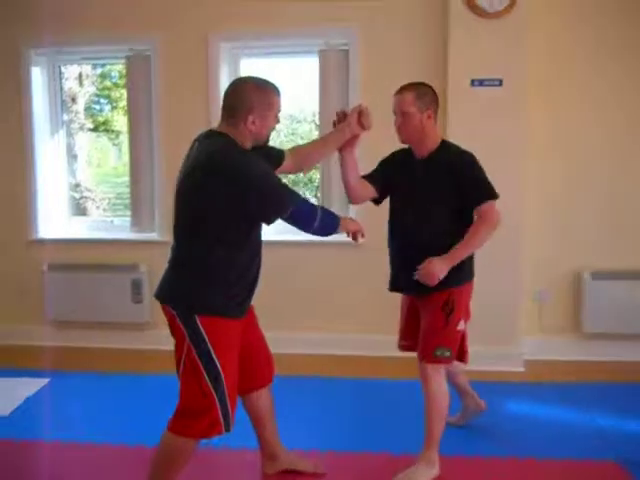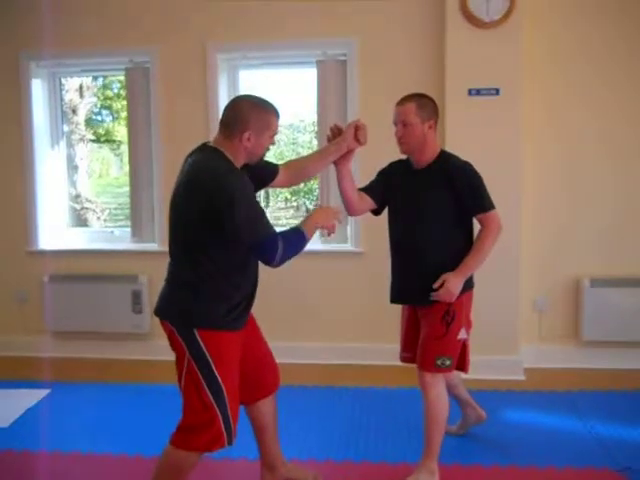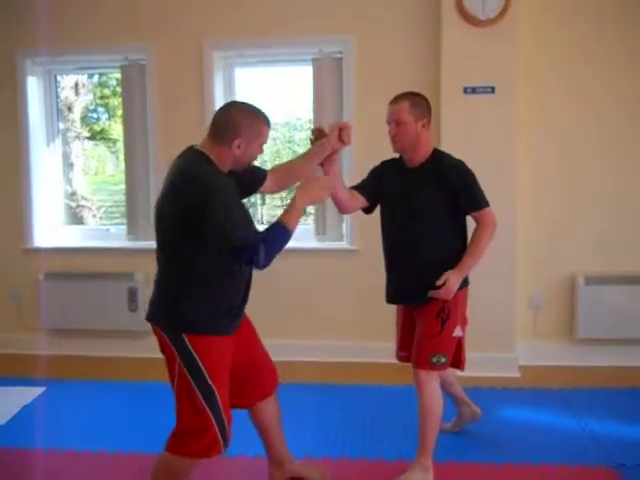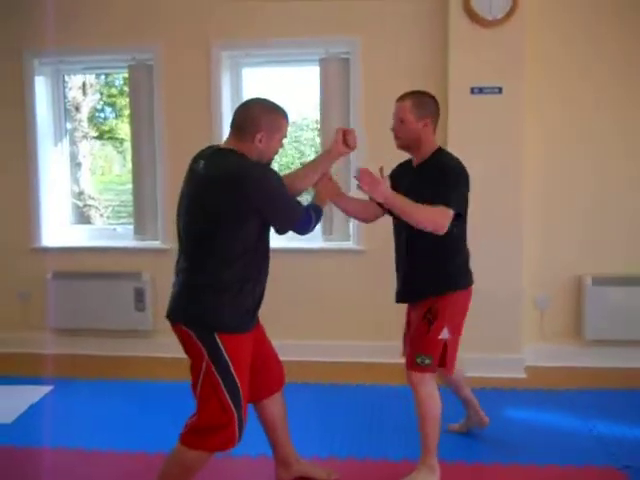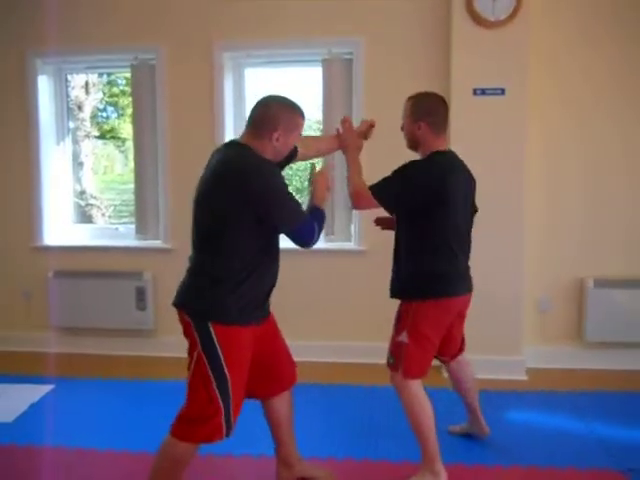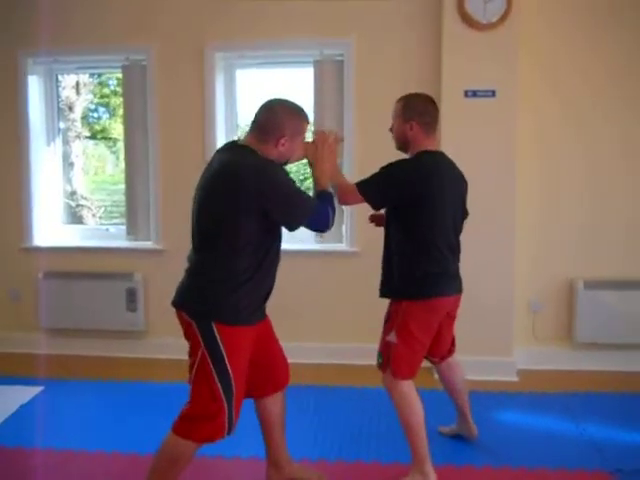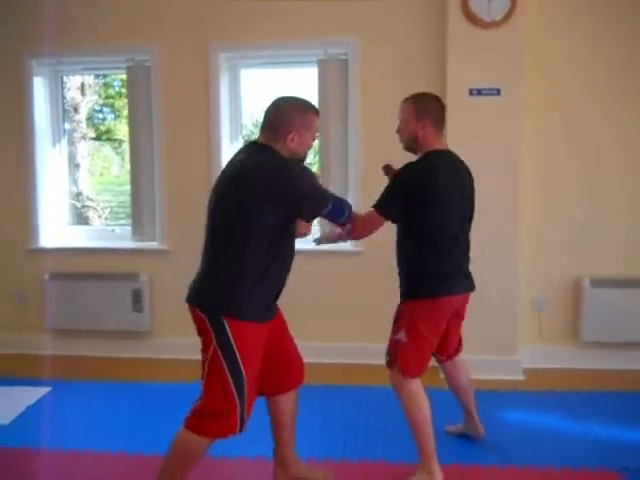
dt=0.7s
person 1, frame 1
left shoulder: (459, 162)
right shoulder: (396, 162)
left elbow: (490, 217)
right elbow: (356, 194)
left wrist: (447, 261)
right wrist: (346, 151)
left hip: (448, 282)
right hip: (412, 281)
left knee: (430, 365)
right knee: (435, 354)
right ankle: (470, 399)
person 1, frame 2
left shoulder: (458, 172)
right shoulder: (394, 173)
left elbow: (492, 225)
right elbow: (355, 207)
left wrist: (460, 275)
right wrist: (342, 165)
left hip: (447, 292)
right hip: (411, 291)
left knee: (430, 375)
right knee: (433, 364)
right ankle: (471, 410)
person 1, frame 3
left shoulder: (451, 170)
right shoulder: (386, 172)
left elbow: (487, 222)
right elbow: (347, 204)
left wrist: (459, 272)
right wrist: (329, 166)
left hip: (441, 290)
right hip: (405, 289)
left knee: (425, 372)
right knee: (428, 362)
right ankle: (466, 407)
person 1, frame 4
left shoulder: (449, 169)
right shoulder: (403, 171)
left elbow: (438, 223)
right elbow: (368, 212)
left wrist: (388, 195)
right wrist: (329, 189)
left hip: (446, 288)
right hip: (419, 287)
left knee: (420, 373)
right knee: (434, 361)
right ankle: (475, 412)
person 1, frame 5
left shoulder: (420, 173)
right shoulder: (459, 170)
left elbow: (360, 199)
left wrist: (352, 153)
right wrist: (400, 224)
left hip: (429, 292)
right hip: (457, 286)
left knee: (405, 375)
right knee: (453, 355)
right ankle: (477, 422)
person 1, frame 6
left shoulder: (406, 172)
right shoulder: (452, 172)
left elbow: (346, 196)
left hip: (417, 293)
right hip: (447, 286)
left knee: (396, 375)
right knee: (443, 356)
right ankle: (466, 424)
person 1, frame 7
left shoulder: (414, 174)
right shoulder: (458, 169)
left elbow: (369, 224)
left wrist: (332, 234)
left hip: (428, 290)
right hip: (456, 284)
left knee: (404, 374)
right knee: (449, 355)
right ankle: (472, 422)
person 2, frame 1
left shoulder: (221, 146)
right shoulder: (236, 166)
left elbow: (291, 161)
right elbow: (304, 216)
left wrist: (345, 132)
right wrist: (345, 223)
left hip: (224, 296)
right hip: (202, 303)
left knee: (257, 372)
right knee: (205, 408)
person 2, frame 2
left shoulder: (219, 161)
right shoulder: (221, 181)
left elbow: (285, 175)
right elbow: (274, 251)
left wrist: (340, 147)
right wrist: (315, 221)
left hip: (225, 310)
right hip: (200, 319)
left knee: (262, 380)
right knee: (208, 422)
person 2, frame 3
left shoulder: (208, 166)
right shoulder: (206, 184)
left elbow: (272, 180)
right elbow: (259, 253)
left wrist: (325, 148)
right wrist: (302, 201)
left hip: (222, 313)
right hip: (191, 322)
left knee: (261, 382)
right knee: (204, 427)
person 2, frame 4
left shoulder: (210, 161)
right shoulder: (248, 177)
left elbow: (281, 190)
right elbow: (302, 222)
left wrist: (330, 155)
right wrist: (322, 199)
left hip: (224, 308)
right hip: (212, 317)
left knee: (268, 380)
right knee: (219, 421)
person 2, frame 5
left shoulder: (238, 155)
right shoulder: (255, 173)
left elbow: (302, 149)
right elbow: (306, 234)
right wrist: (319, 194)
left hip: (246, 303)
right hip: (217, 311)
left knee: (279, 376)
right knee: (207, 414)
person 2, frame 6
left shoulder: (236, 154)
right shoulder: (259, 175)
left elbow: (281, 156)
right elbow: (321, 220)
left wrist: (317, 148)
right wrist: (322, 172)
left hip: (239, 304)
right hip: (216, 310)
left knee: (272, 377)
right knee: (210, 412)
person 2, frame 7
left shoulder: (261, 159)
right shoulder: (274, 172)
left elbow: (307, 192)
right elbow: (335, 210)
left wrist: (306, 215)
right wrist: (325, 212)
left hip: (255, 301)
right hip: (228, 307)
left knee: (286, 374)
right knee: (222, 408)
